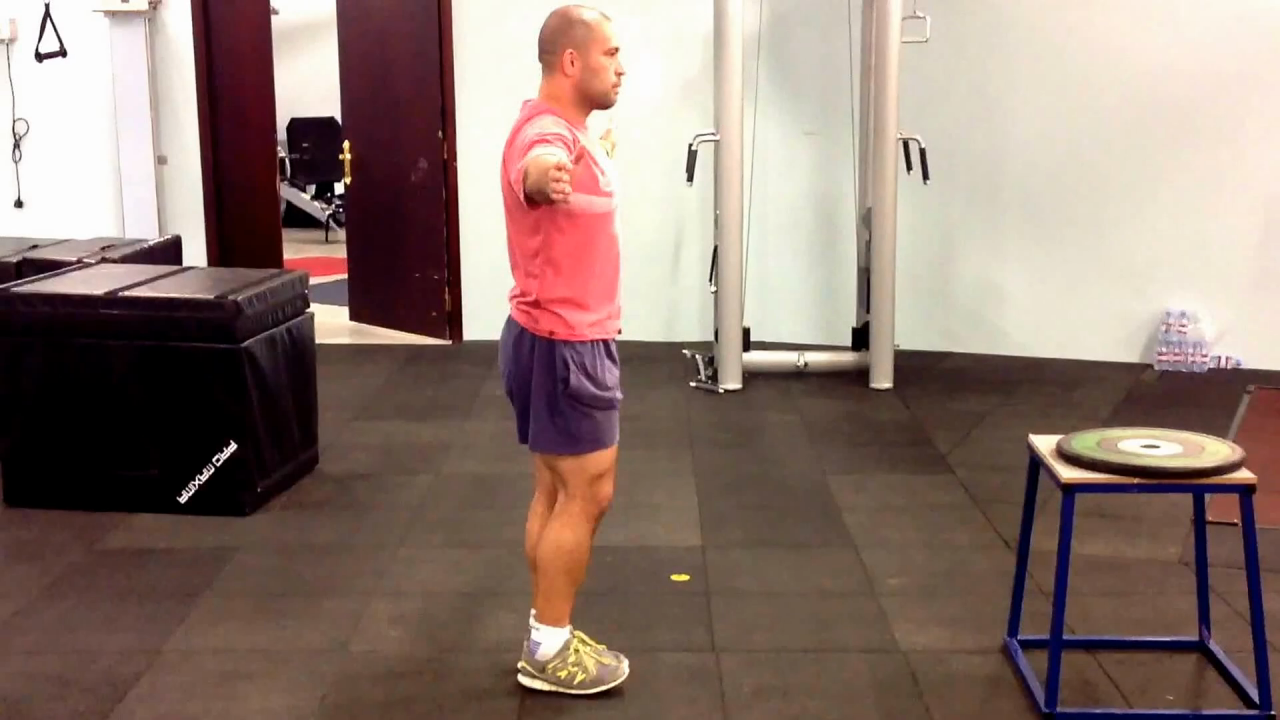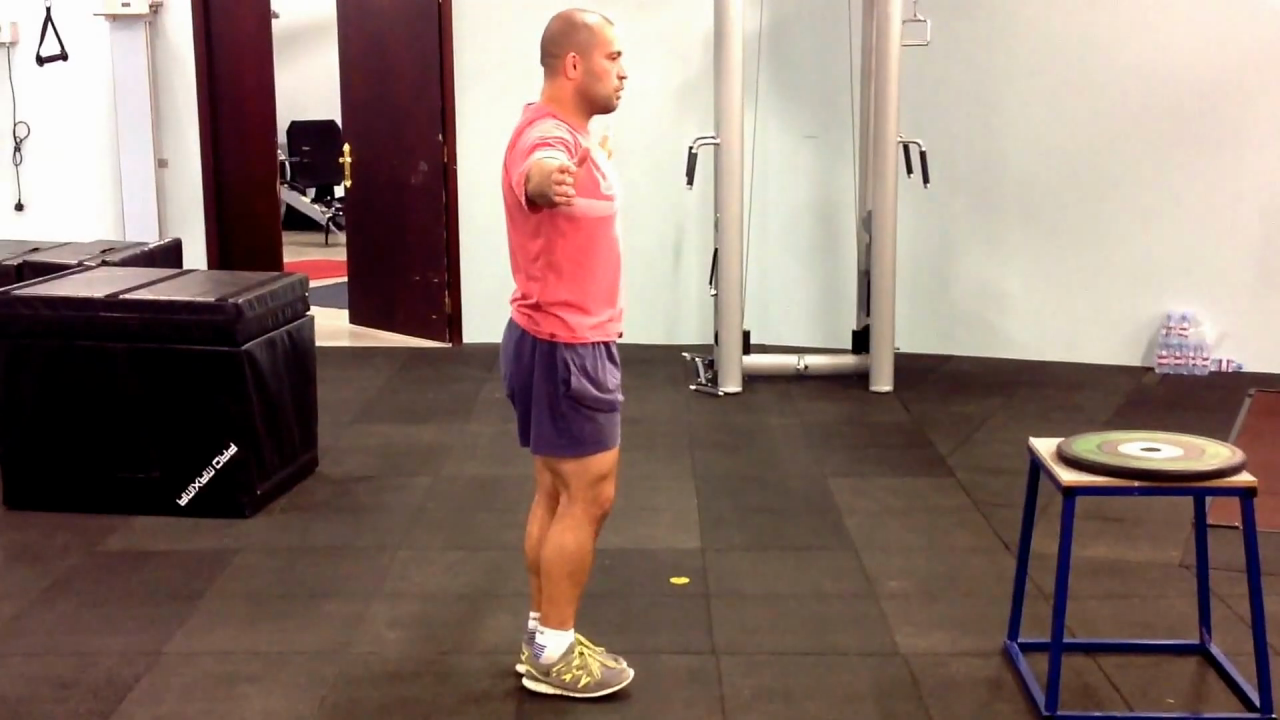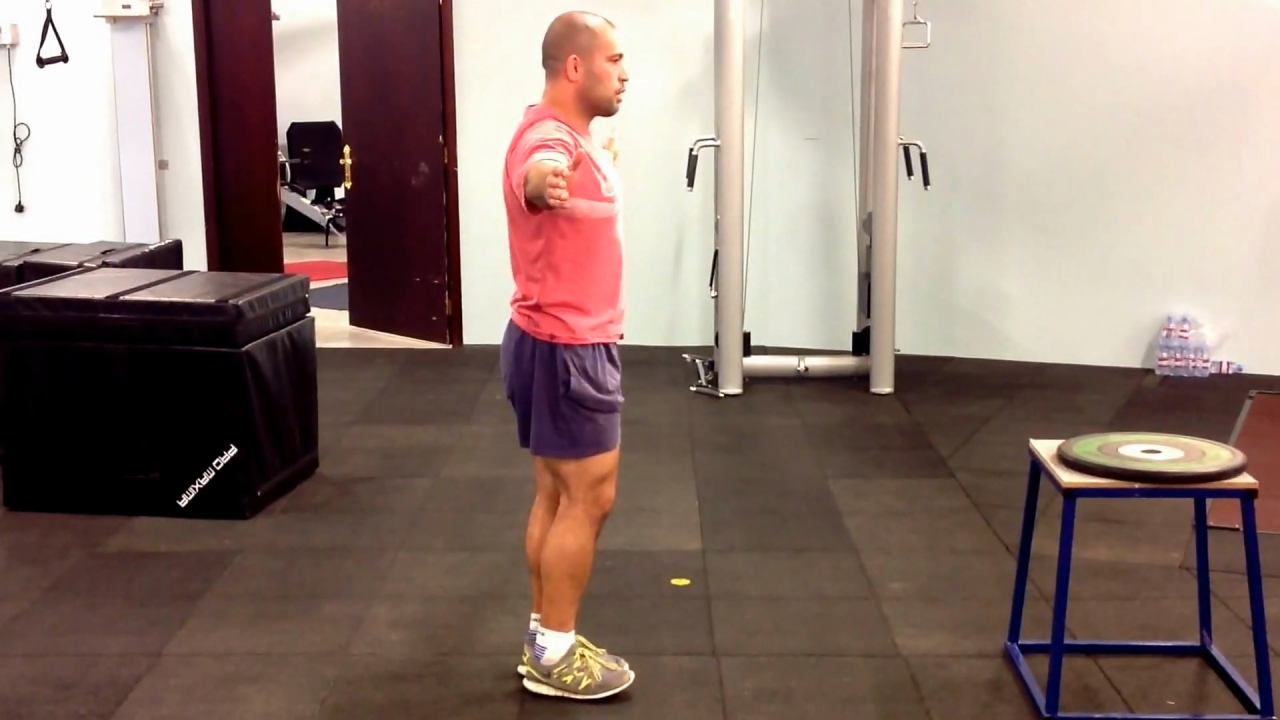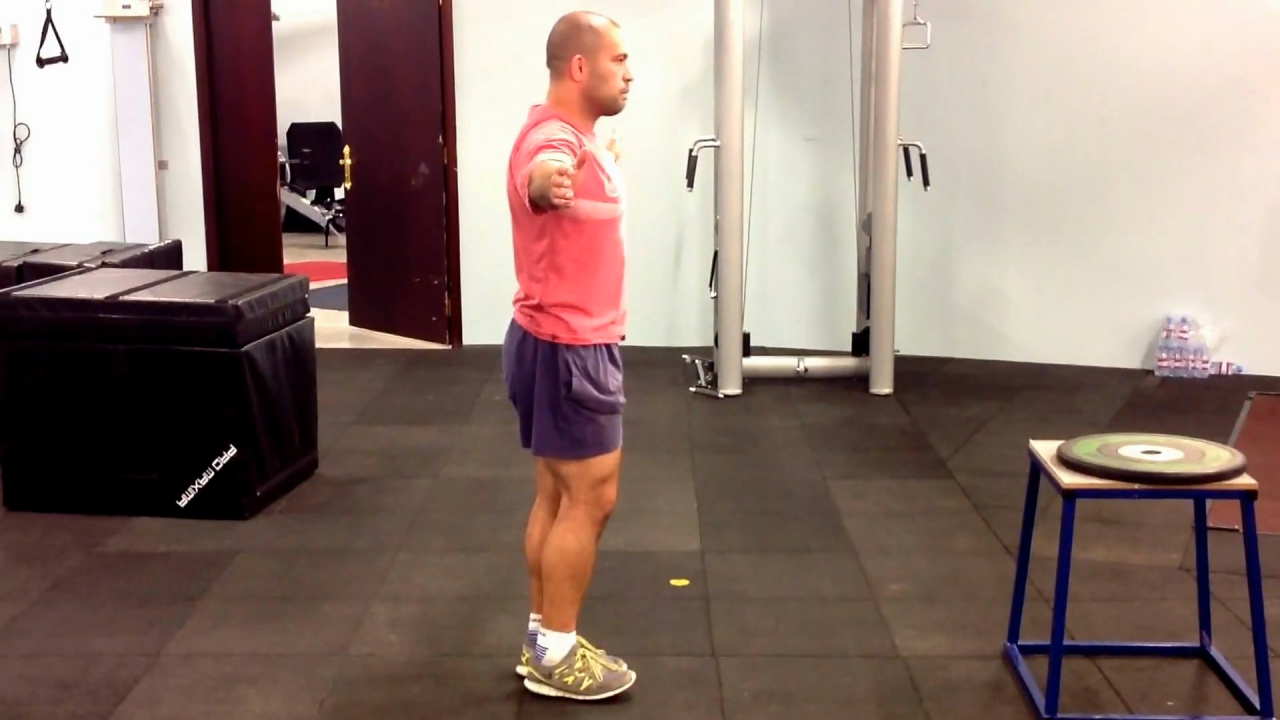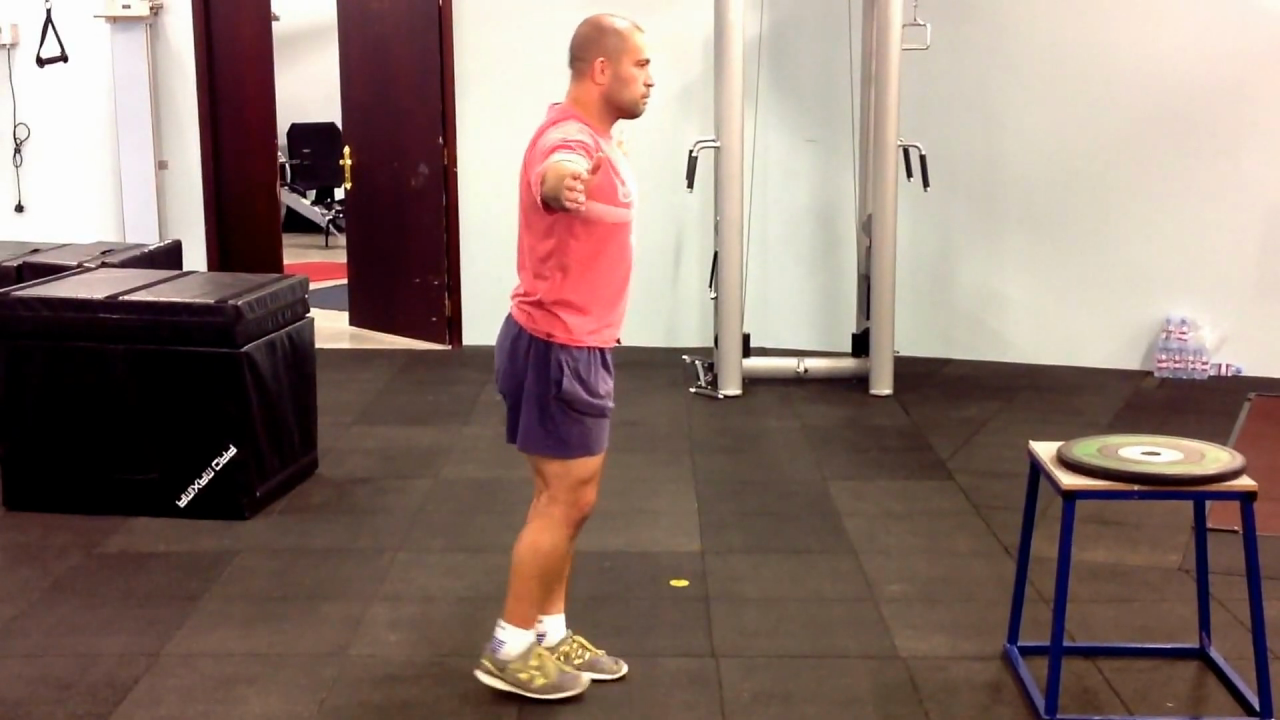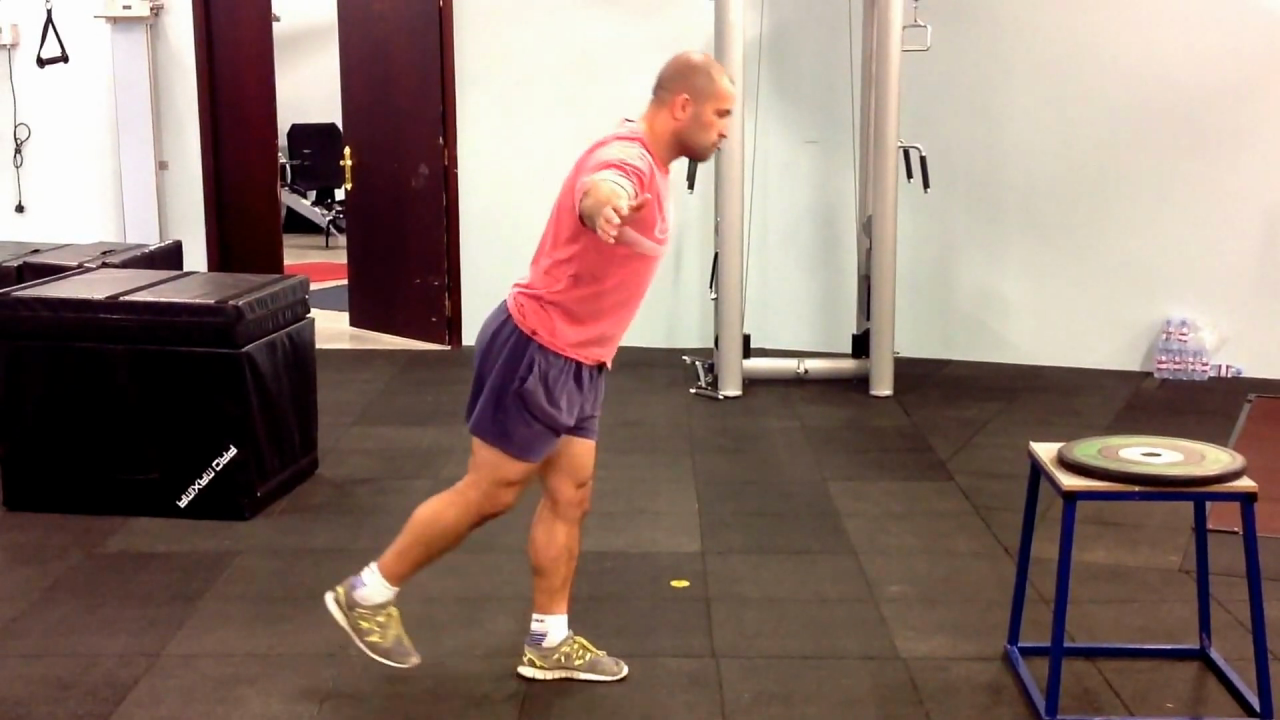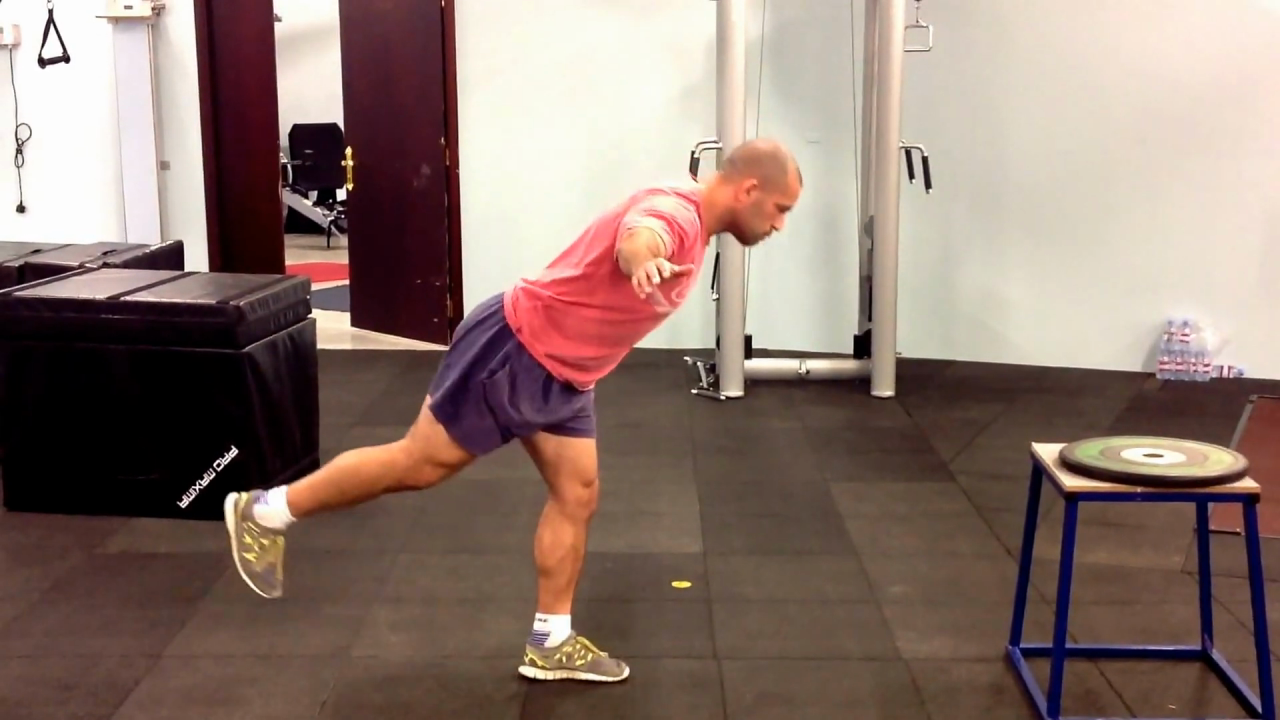
dt=0.7s
person 1, frame 1
left shoulder: (566, 130)
right shoulder: (548, 133)
right elbow: (533, 171)
left wrist: (597, 153)
right wrist: (545, 177)
left hip: (563, 337)
right hip: (563, 344)
left knee: (557, 491)
right knee: (586, 494)
left ankle: (545, 635)
right ankle: (549, 651)
person 1, frame 2
left shoulder: (567, 133)
right shoulder: (548, 136)
right elbow: (535, 173)
left wrist: (594, 161)
right wrist: (546, 180)
left hip: (565, 341)
right hip: (564, 348)
left knee: (557, 494)
right knee: (588, 498)
left ankle: (544, 638)
right ankle: (552, 653)
person 1, frame 3
left shoulder: (569, 136)
right shoulder: (550, 138)
right elbow: (535, 175)
left wrist: (598, 165)
right wrist: (545, 182)
left hip: (564, 342)
right hip: (564, 348)
left knee: (558, 495)
right knee: (588, 499)
left ankle: (545, 639)
right ankle: (554, 654)
person 1, frame 4
left shoulder: (577, 137)
right shoulder: (554, 139)
right elbow: (540, 177)
left wrist: (600, 162)
right wrist: (547, 183)
left hip: (569, 342)
right hip: (567, 349)
left knee: (559, 495)
right knee: (590, 500)
left ankle: (545, 639)
right ankle: (554, 654)
person 1, frame 5
left shoulder: (589, 136)
right shoulder: (568, 139)
right elbow: (553, 178)
right wrist: (561, 183)
left hip: (571, 345)
right hip: (558, 349)
left knee: (559, 497)
right knee: (569, 501)
left ankle: (548, 635)
right ankle: (510, 648)
person 1, frame 6
left shoulder: (647, 159)
right shoulder: (626, 159)
right elbow: (599, 186)
right wrist: (605, 202)
left hip: (575, 359)
right hip: (536, 351)
left knee: (570, 497)
right knee: (487, 494)
left ankle: (549, 643)
right ankle: (364, 594)
person 1, frame 7
left shoulder: (691, 218)
right shoulder: (673, 215)
right elbow: (638, 234)
right wrist: (643, 261)
left hip: (563, 372)
right hip: (516, 349)
left knee: (578, 496)
right knee: (419, 465)
left ankle: (550, 643)
right ankle: (266, 512)
